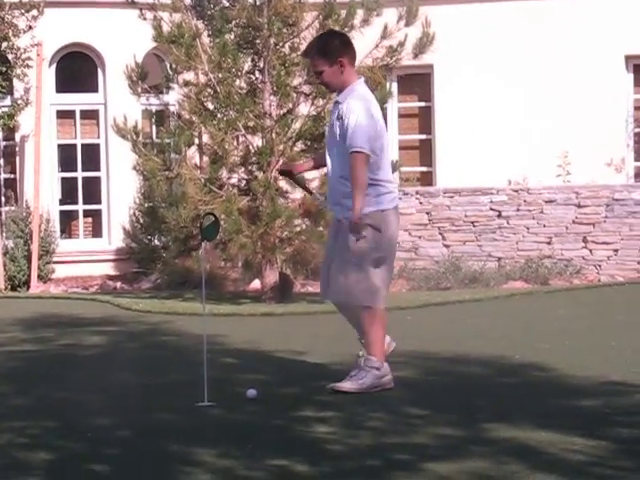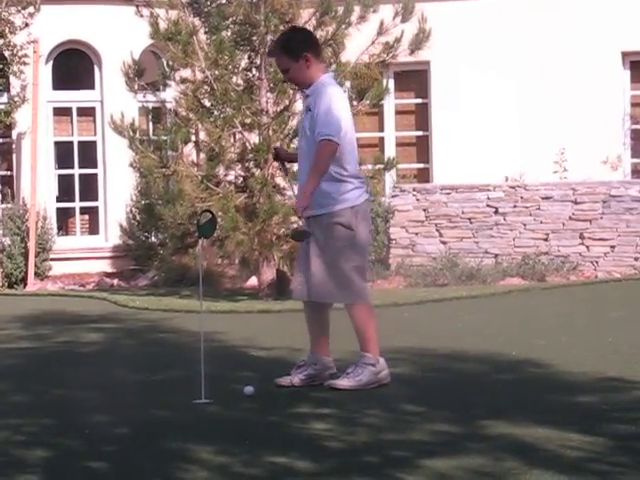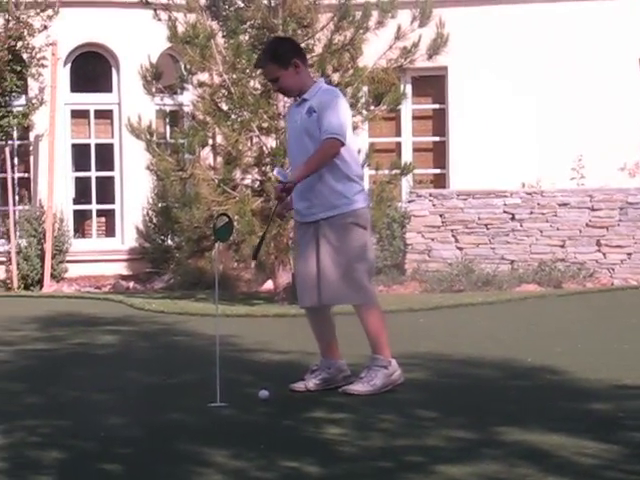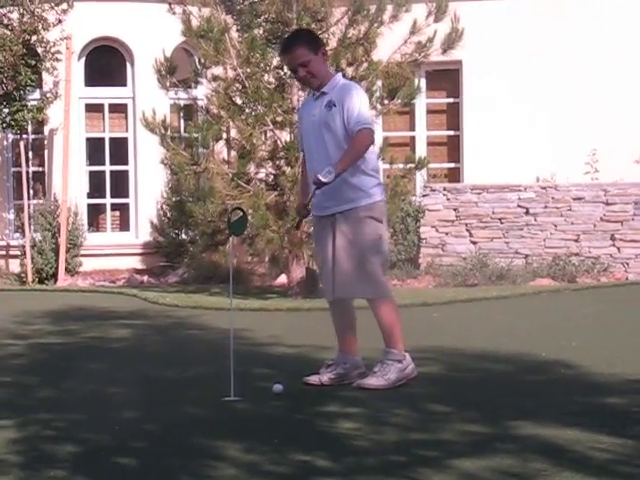
dt=0.5s
person 1, frame 1
left shoulder: (358, 104)
right shoulder: (341, 103)
left elbow: (359, 157)
left wrist: (358, 207)
right wrist: (307, 164)
left hip: (369, 211)
right hip: (344, 212)
left knee: (365, 290)
right knee: (336, 288)
left ankle: (375, 367)
right ankle: (377, 341)
person 1, frame 2
left shoulder: (327, 95)
right shoulder: (313, 97)
left elbow: (330, 146)
left wrist: (306, 192)
right wrist: (292, 156)
left hip: (340, 207)
right hip: (320, 209)
left knee: (350, 287)
right knee: (311, 289)
left ankle: (372, 363)
right ankle: (319, 361)
person 1, frame 3
left shoulder: (329, 98)
right shoulder: (293, 112)
left elbow: (333, 145)
left wrist: (293, 178)
right wrist: (289, 195)
left hip: (344, 211)
right hip: (307, 216)
left knee: (357, 288)
right knee: (311, 295)
left ankle: (385, 365)
right ankle: (332, 365)
person 1, frame 4
left shoulder: (349, 93)
right shoulder: (305, 108)
left elbow: (364, 135)
left wrist: (334, 171)
right wrist: (303, 196)
left hip: (360, 204)
right hip: (325, 209)
left knee: (372, 282)
right knee: (335, 289)
left ankle: (398, 359)
right ankle: (348, 360)
